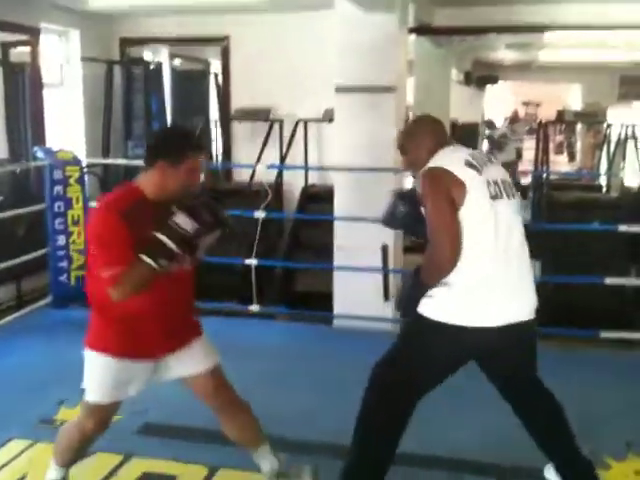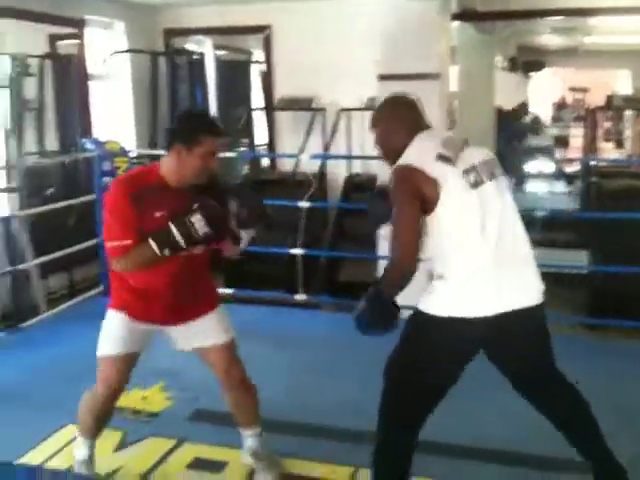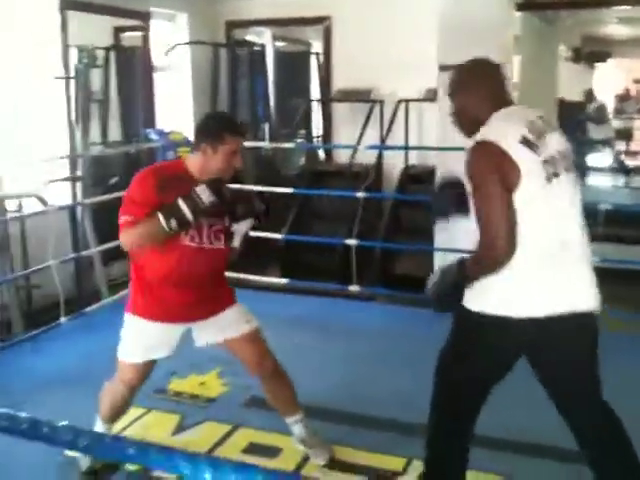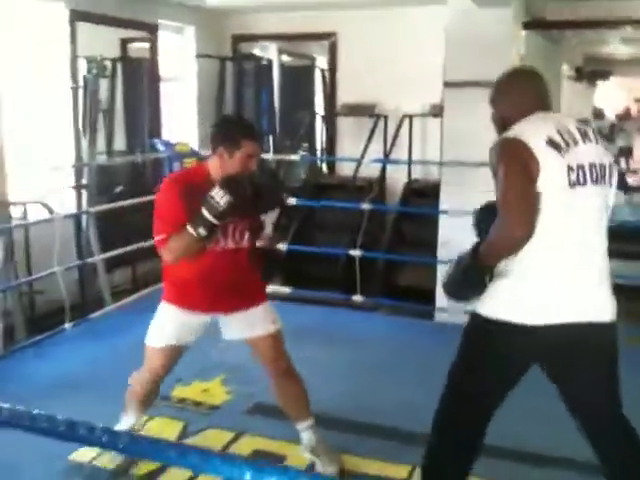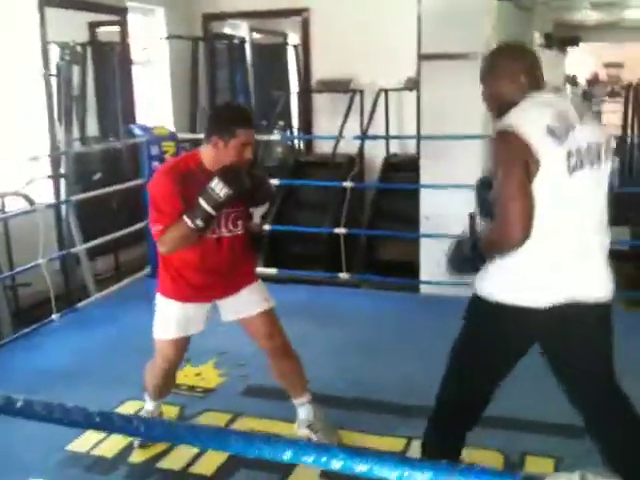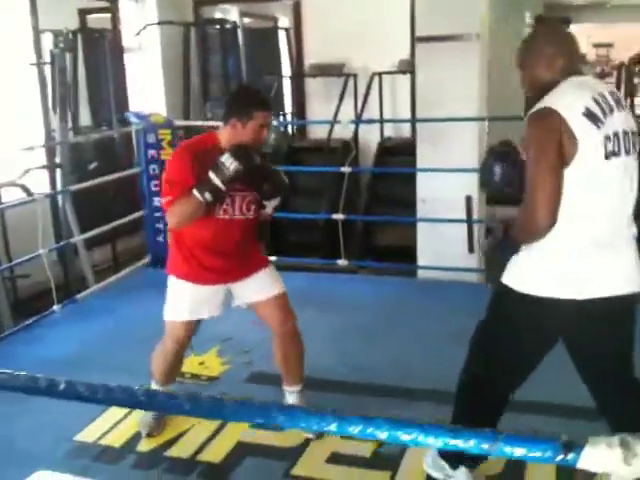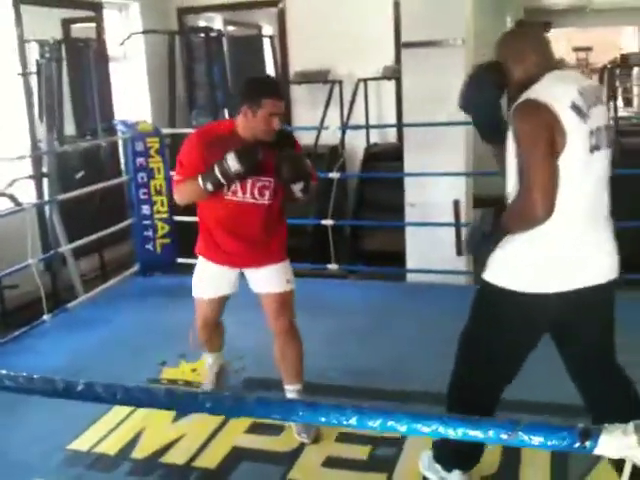
dt=0.3s
person 1, frame 1
left shoulder: (437, 174)
right shoulder: (491, 169)
left elbow: (447, 255)
left wrist: (421, 281)
right wrist: (429, 227)
left hip: (457, 313)
right hip: (514, 307)
left knee: (388, 391)
right knee: (527, 391)
person 1, frame 2
left shoulder: (408, 172)
right shoulder: (475, 151)
left elbow: (403, 260)
left wrist: (377, 299)
left hip: (459, 304)
right hip: (520, 296)
left knee: (404, 393)
right knee: (547, 385)
person 1, frame 3
left shoulder: (488, 149)
right shoulder: (549, 132)
left elbow: (499, 245)
left wrist: (461, 274)
right wrist: (479, 194)
left hip: (506, 302)
right hip: (573, 298)
left knee: (453, 399)
right knee: (588, 410)
person 1, frame 4
left shoulder: (515, 146)
right shoulder: (595, 145)
left elbow: (518, 224)
left wrist: (477, 259)
left hip: (519, 310)
right hip: (589, 309)
left knee: (462, 410)
person 1, frame 5
left shoulder: (511, 136)
right shoulder: (584, 122)
left elbow: (513, 232)
left wrist: (476, 244)
left hip: (518, 291)
right hip: (586, 287)
left knee: (466, 381)
right knee: (601, 395)
person 1, frame 6
left shoulder: (548, 118)
left elbow: (539, 218)
left wrist: (507, 233)
right wrist: (528, 172)
left hip: (549, 282)
left knee: (488, 370)
person 1, frame 7
left shoulder: (534, 109)
right shoulder: (586, 96)
left elbow: (536, 206)
left wrist: (497, 225)
right wrist: (502, 131)
left hip: (532, 275)
right hip: (592, 268)
left knee: (477, 369)
right knee: (600, 373)
person 2, frame 1
left shoulder: (177, 204)
right shoulder: (111, 214)
right elbow: (119, 289)
left wrist: (204, 231)
right wrist: (168, 242)
left hip: (177, 330)
right hip: (117, 339)
left knee: (223, 400)
right knee: (92, 421)
person 2, frame 2
left shoulder: (208, 189)
right shoulder: (128, 190)
left elbow: (227, 249)
right elbow: (122, 262)
left wrist: (237, 229)
right wrist: (177, 234)
left hip: (195, 302)
right hip: (135, 306)
left knee: (234, 376)
right knee: (108, 386)
left ankle: (254, 446)
person 2, frame 3
left shoulder: (225, 193)
right shoulder: (153, 180)
left elbow: (228, 250)
right elbow: (130, 240)
left wrist: (243, 222)
right wrist: (187, 207)
left hip: (213, 301)
right hip: (153, 305)
left knee: (265, 365)
right knee: (128, 380)
left ankle: (302, 432)
right ankle: (98, 435)
person 2, frame 4
left shoulder: (250, 190)
right shoulder: (177, 187)
right elbow: (171, 253)
left wrist: (268, 215)
right wrist: (212, 212)
left hip: (243, 294)
right hip: (185, 297)
left knee: (280, 365)
right knee: (153, 369)
left ankle: (311, 441)
right ankle: (127, 425)
person 2, frame 5
left shoulder: (239, 174)
right shoulder: (171, 177)
right elbow: (166, 243)
left wrist: (259, 205)
right wrist: (210, 203)
left hip: (237, 277)
right hip: (183, 286)
left knee: (276, 344)
right knee: (166, 358)
left ankle: (308, 417)
right ankle: (150, 411)
person 2, frame 6
left shoulder: (251, 159)
right shoulder: (188, 156)
right elbow: (176, 218)
left wrist: (272, 195)
right wrist: (218, 179)
left hip: (248, 261)
right hip: (195, 268)
left knee: (286, 328)
right knee: (175, 340)
left ankle: (294, 403)
person 2, frame 7
left shoulder: (283, 143)
right shoulder: (205, 139)
left elbow: (304, 193)
right elbow: (180, 194)
left wrist: (296, 172)
right wrist: (221, 171)
left hip: (267, 250)
right hip: (216, 249)
left knee: (283, 324)
right knee: (205, 321)
left ankle: (294, 404)
right ankle: (213, 363)
